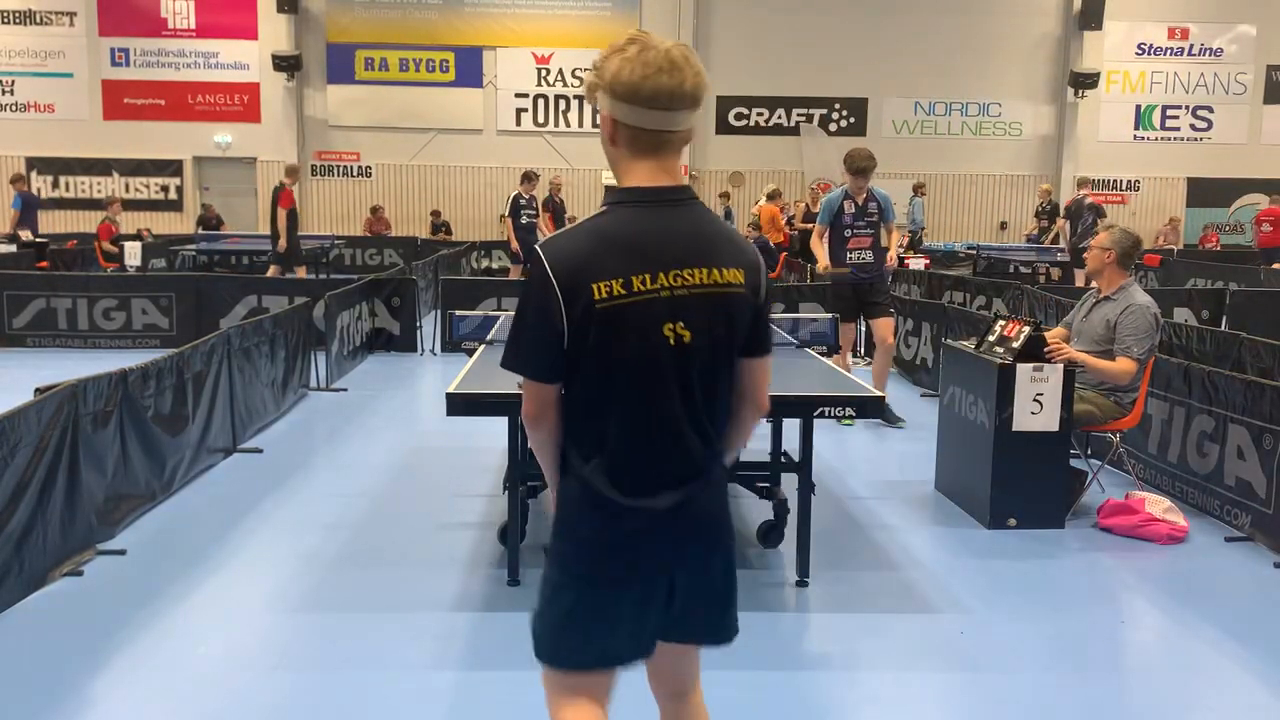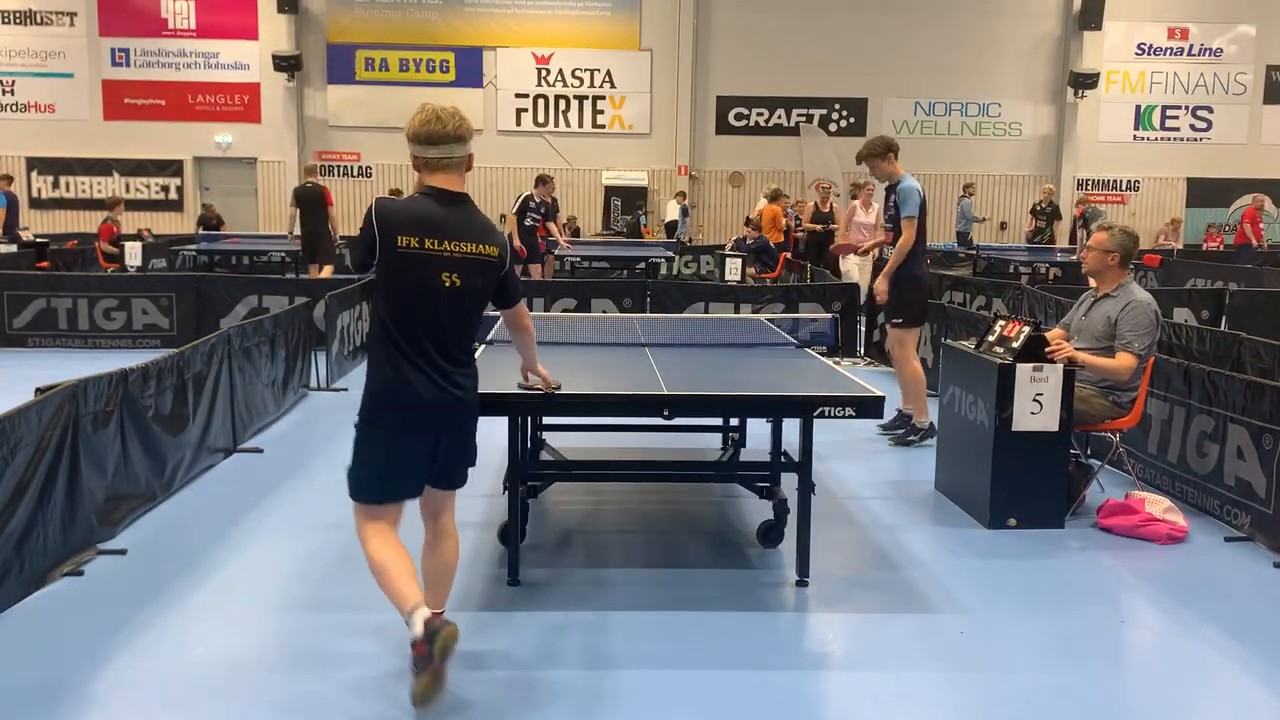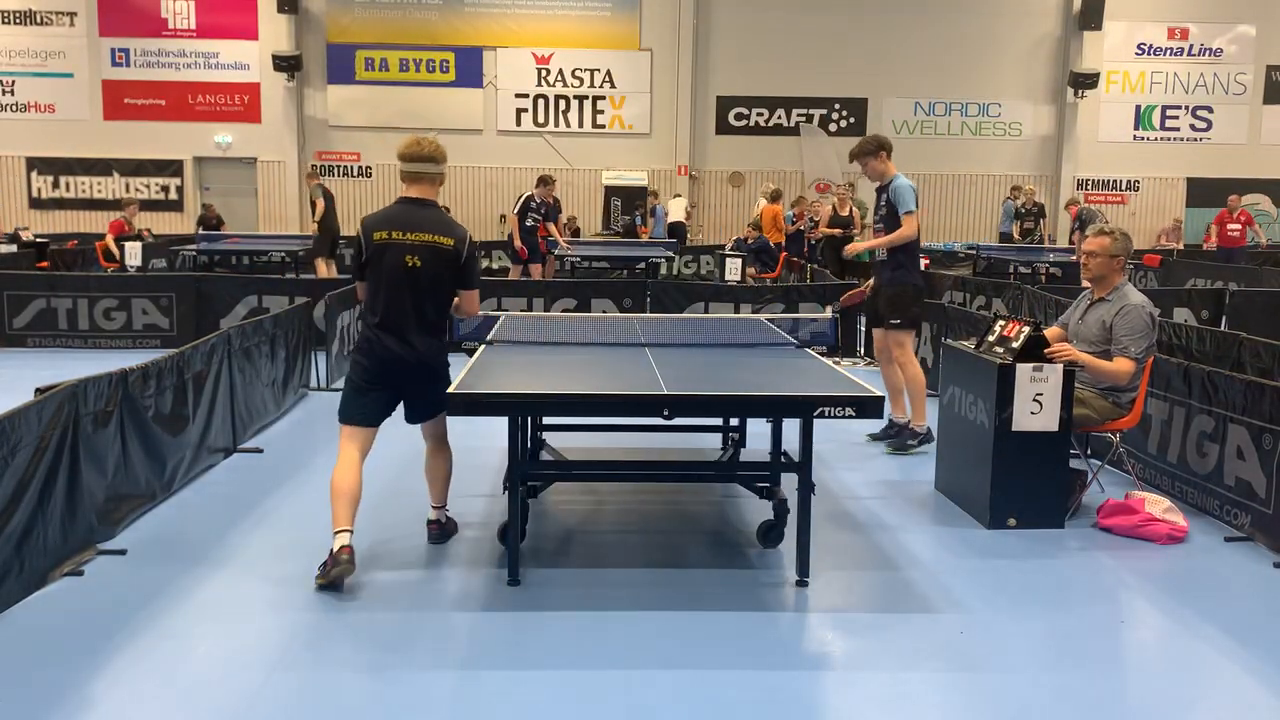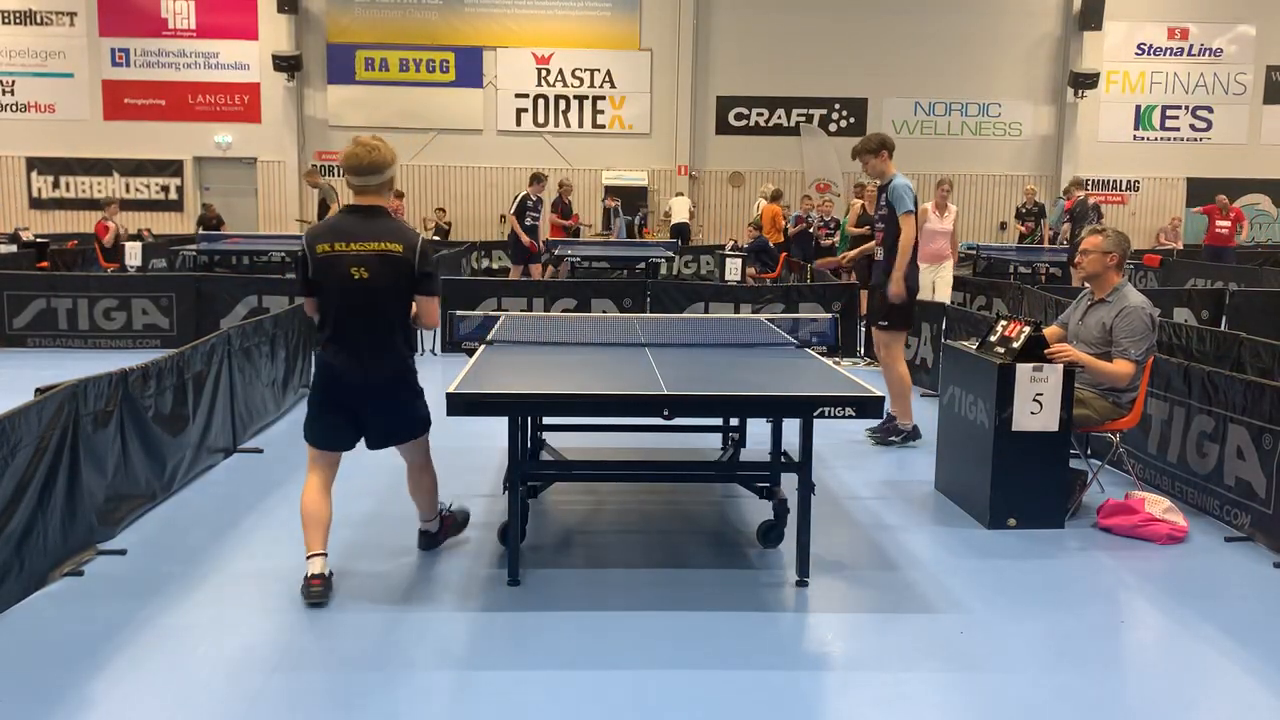
dt=1s
person 1, frame 1
left shoulder: (565, 257)
right shoulder: (736, 252)
left elbow: (539, 409)
right elbow: (754, 398)
left wrist: (563, 483)
left hip: (601, 518)
right hip: (699, 515)
person 1, frame 2
left shoulder: (388, 215)
right shoulder: (493, 238)
left elbow: (359, 261)
right elbow: (519, 321)
right wrist: (531, 366)
left hip: (394, 400)
right hip: (457, 399)
left knee: (376, 526)
right knee: (440, 515)
left ankle: (425, 622)
right ankle: (430, 626)
person 1, frame 3
left shoulder: (372, 226)
right shoulder: (457, 236)
left elbow: (363, 292)
right elbow: (470, 308)
left hip: (375, 354)
right hip: (428, 356)
left knee: (351, 449)
right knee: (436, 438)
left ankle: (342, 545)
right ankle: (439, 519)
person 1, frame 4
left shoulder: (316, 238)
right shoulder: (411, 242)
left elbow: (311, 308)
right elbow: (430, 319)
left hip: (334, 375)
right hip: (392, 374)
left knee: (319, 470)
right knee: (417, 455)
left ankle: (316, 570)
right ankle: (432, 525)
person 2, frame 1
left shoulder: (882, 199)
right shoulder: (832, 201)
left elbow: (891, 230)
right elbow: (817, 237)
left wrist: (892, 250)
right wrist: (822, 259)
left hip: (875, 280)
right hip: (843, 281)
left knee: (886, 340)
right knee: (845, 344)
left ankle: (881, 402)
person 2, frame 2
left shoulder: (908, 188)
right shoulder: (891, 189)
left elbow: (908, 238)
left wrist: (884, 277)
right wrist: (873, 244)
left hip: (909, 280)
right hip: (896, 280)
left knee: (905, 352)
right knee: (895, 349)
left ankle: (923, 424)
right ankle: (907, 412)
person 2, frame 3
left shoulder: (901, 186)
right shoulder: (882, 190)
left elbow: (909, 232)
left wrist: (867, 245)
right wrist: (876, 277)
left hip: (903, 283)
right hip: (886, 282)
left knee: (902, 353)
right knee: (882, 352)
left ankle: (920, 428)
right ankle: (899, 420)
person 2, frame 4
left shoulder: (899, 186)
right shoulder: (884, 189)
left elbow: (908, 233)
left wrist: (897, 277)
right wrist: (859, 251)
left hip: (896, 281)
right hip: (882, 280)
left knee: (893, 353)
right knee: (883, 351)
left ankle: (906, 426)
right ankle: (895, 417)
person 3, frame 1
left shoulder: (1138, 308)
right shoulder: (1091, 297)
left elbow: (1124, 373)
right elbow: (1059, 335)
left wrist: (1079, 358)
right wrist: (1026, 340)
left hip: (1107, 399)
right hip: (1070, 386)
left knee: (1039, 411)
right knee: (1018, 395)
person 3, frame 2
left shoulder: (1137, 305)
right shoulder: (1089, 297)
left elbow: (1124, 369)
right elbow: (1056, 336)
left wrist: (1080, 358)
left hip: (1106, 397)
person 3, frame 3
left shoulder: (1132, 308)
right shoulder: (1086, 297)
left elbow: (1122, 374)
right elbow: (1053, 335)
left wrist: (1081, 358)
left hip: (1105, 399)
right hip: (1070, 385)
person 3, frame 4
left shoulder: (1132, 308)
right shoulder: (1086, 297)
left elbow: (1122, 375)
right elbow: (1051, 334)
left wrist: (1081, 358)
left hip: (1105, 400)
right hip: (1071, 386)
